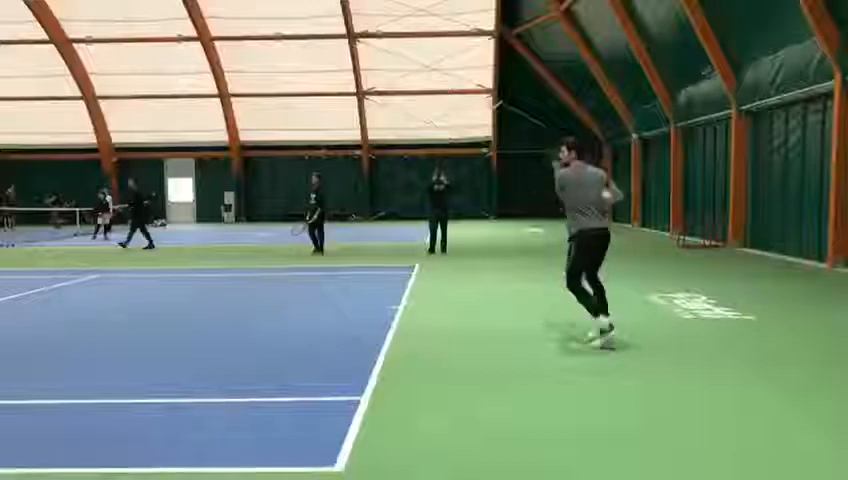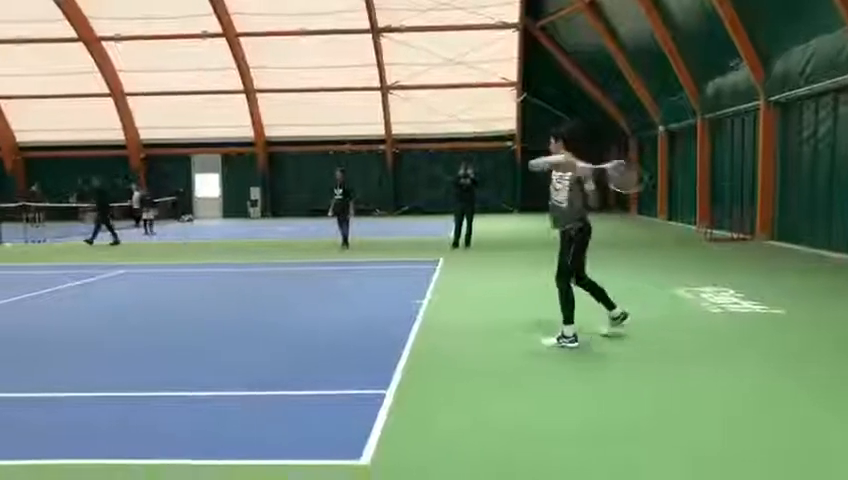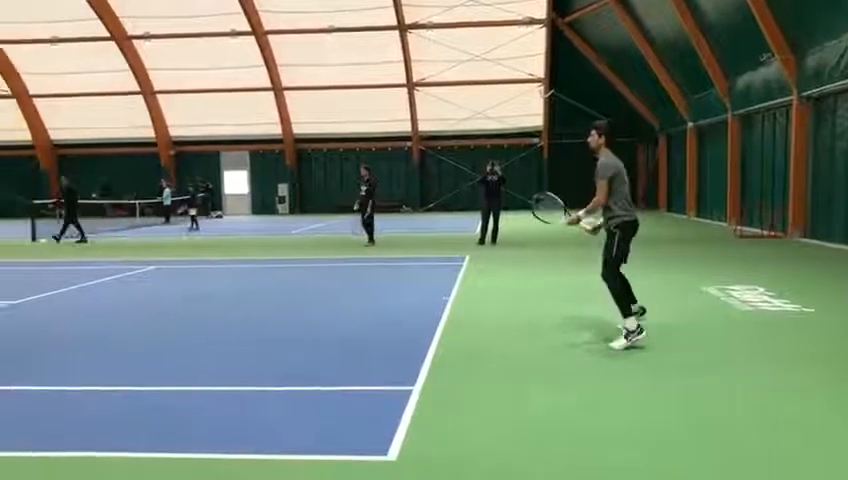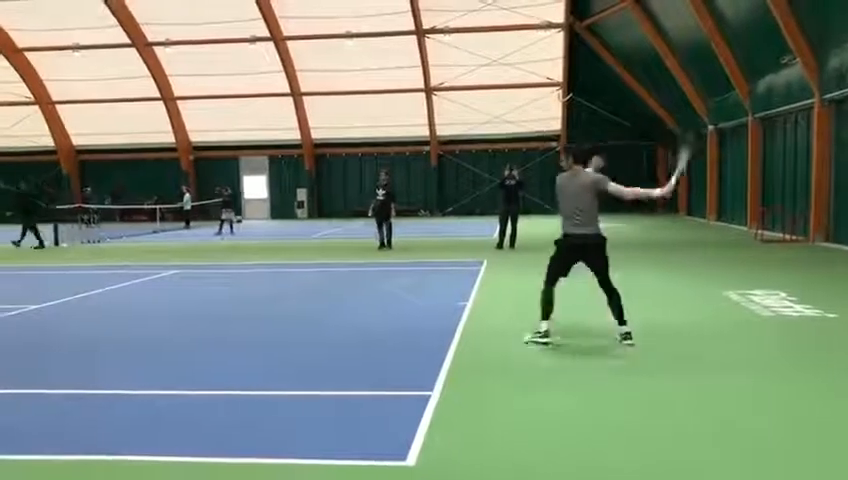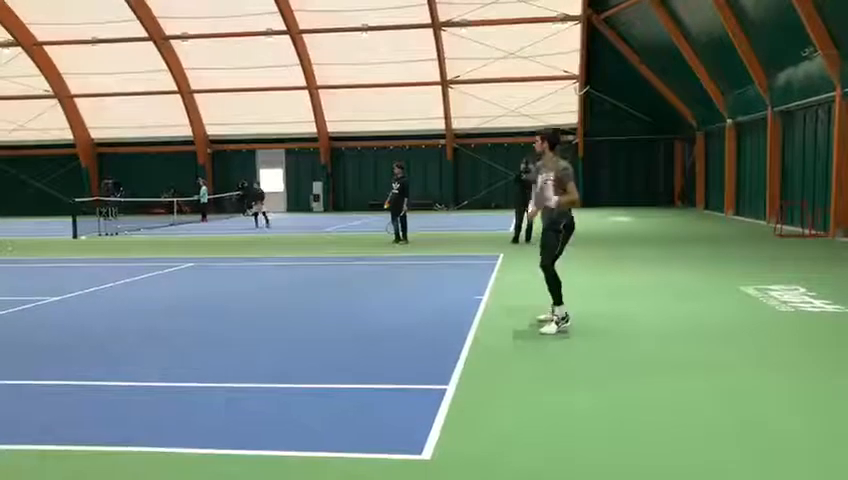
dt=1s
person 1, frame 1
left shoulder: (561, 175)
right shoulder: (599, 174)
right elbow: (618, 196)
left hip: (583, 235)
right hip: (603, 232)
left knee: (573, 282)
right knee: (592, 278)
left ankle: (603, 324)
right ankle: (604, 323)
person 1, frame 2
left shoulder: (582, 168)
right shoulder: (554, 163)
right elbow: (533, 165)
left wrist: (587, 179)
right wrist: (559, 158)
left hip: (576, 230)
right hip: (567, 230)
left knee: (563, 279)
right knee: (578, 277)
left ankle: (568, 335)
right ankle: (616, 313)
person 1, frame 3
left shoulder: (605, 163)
right shoulder: (610, 162)
left elbow: (601, 199)
left wrist: (580, 215)
right wrist: (601, 222)
left hip: (621, 225)
right hip: (621, 223)
left knee: (608, 274)
right knee: (613, 271)
left ankle: (633, 328)
right ankle: (637, 310)
person 1, frame 4
left shoulder: (560, 180)
right shoulder: (596, 180)
right elbow: (627, 193)
left wrist: (591, 170)
right wrist: (658, 192)
left hip: (569, 241)
right hip: (593, 240)
left knee: (549, 283)
right knee: (607, 286)
left ankle: (543, 330)
right ankle: (624, 331)
person 1, frame 5
left shoulder: (563, 167)
right shoulder: (539, 167)
left elbow: (574, 198)
right elbow: (535, 195)
left wrist: (553, 200)
right wrist: (533, 208)
left hip: (562, 224)
right hip: (548, 224)
left knee: (546, 264)
right knee: (547, 265)
left ankle: (561, 317)
right ankle: (557, 309)
